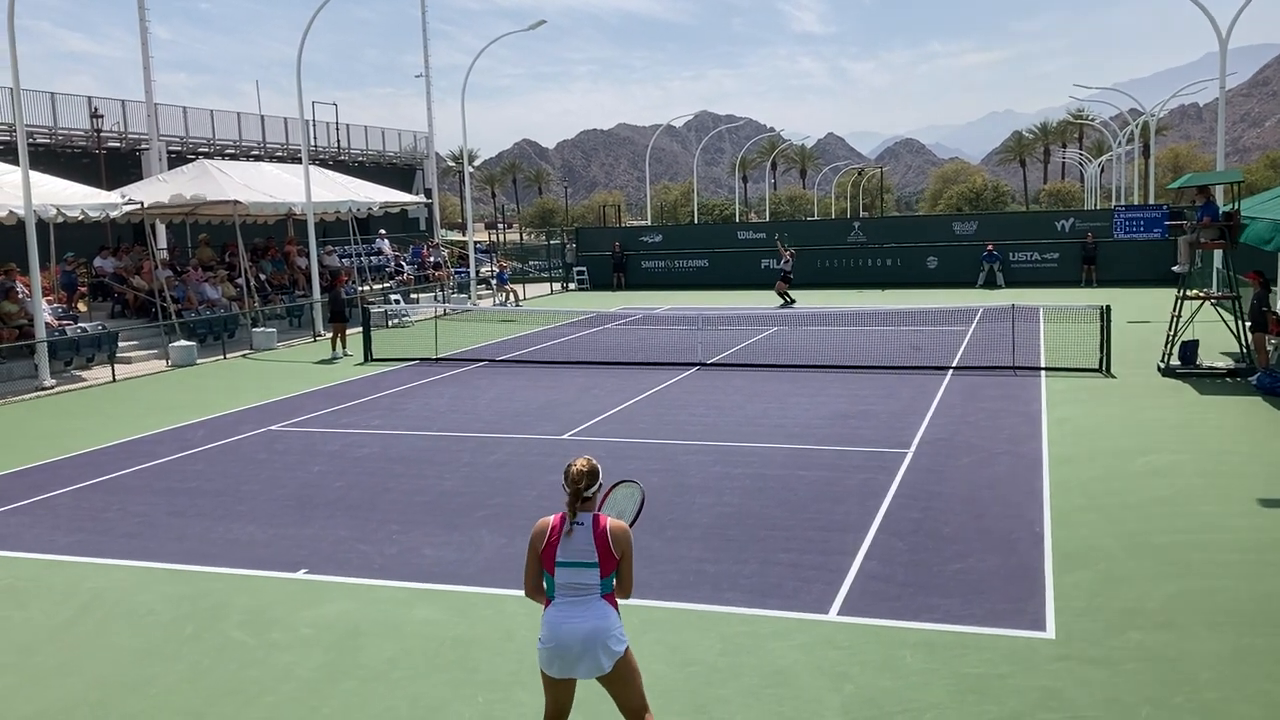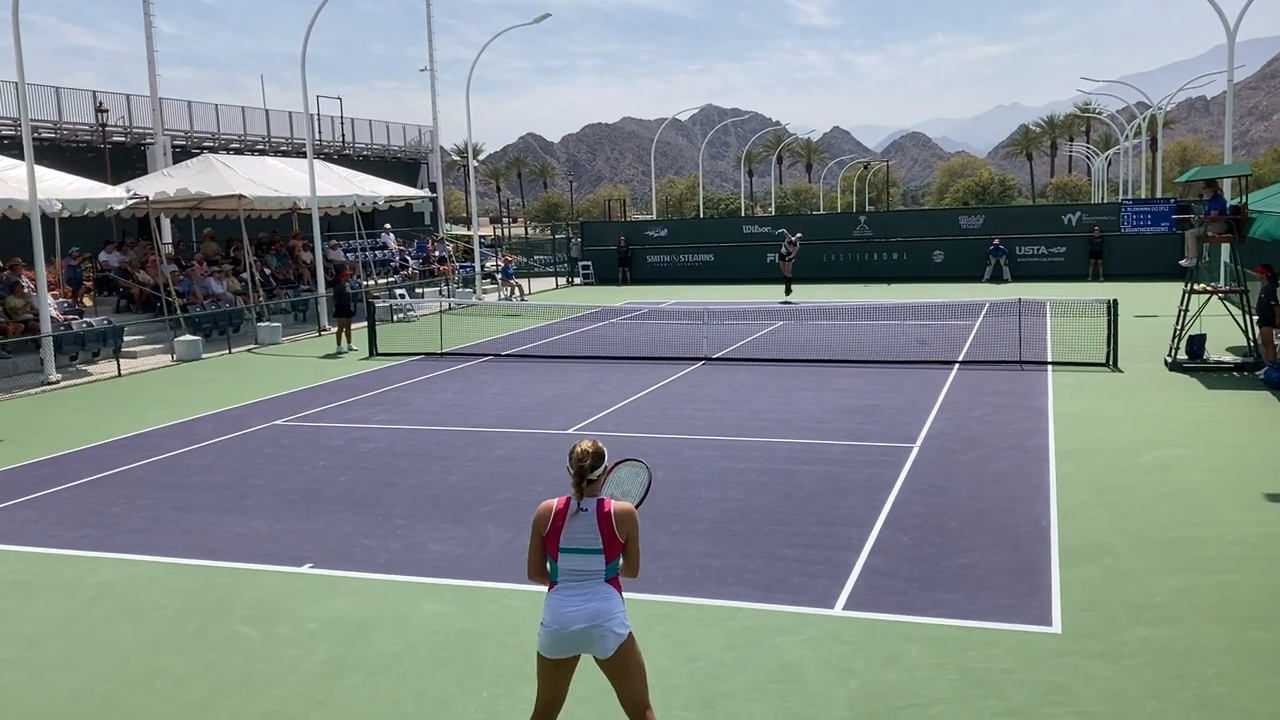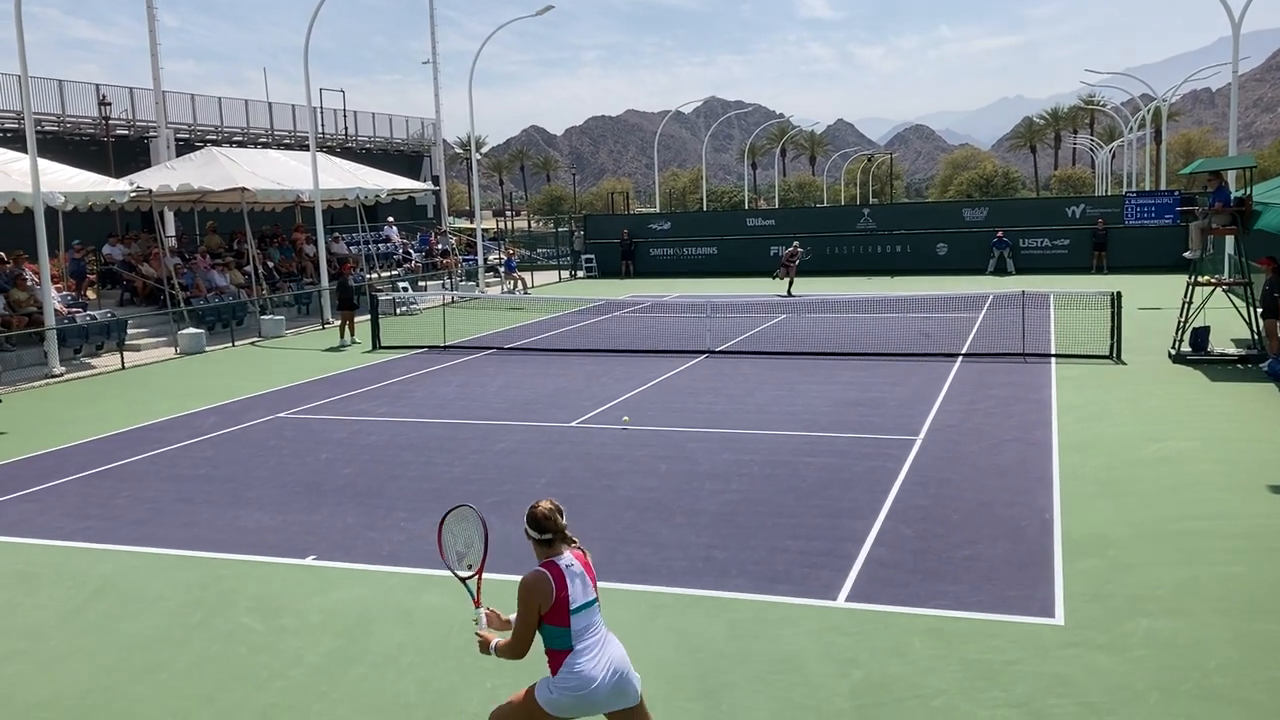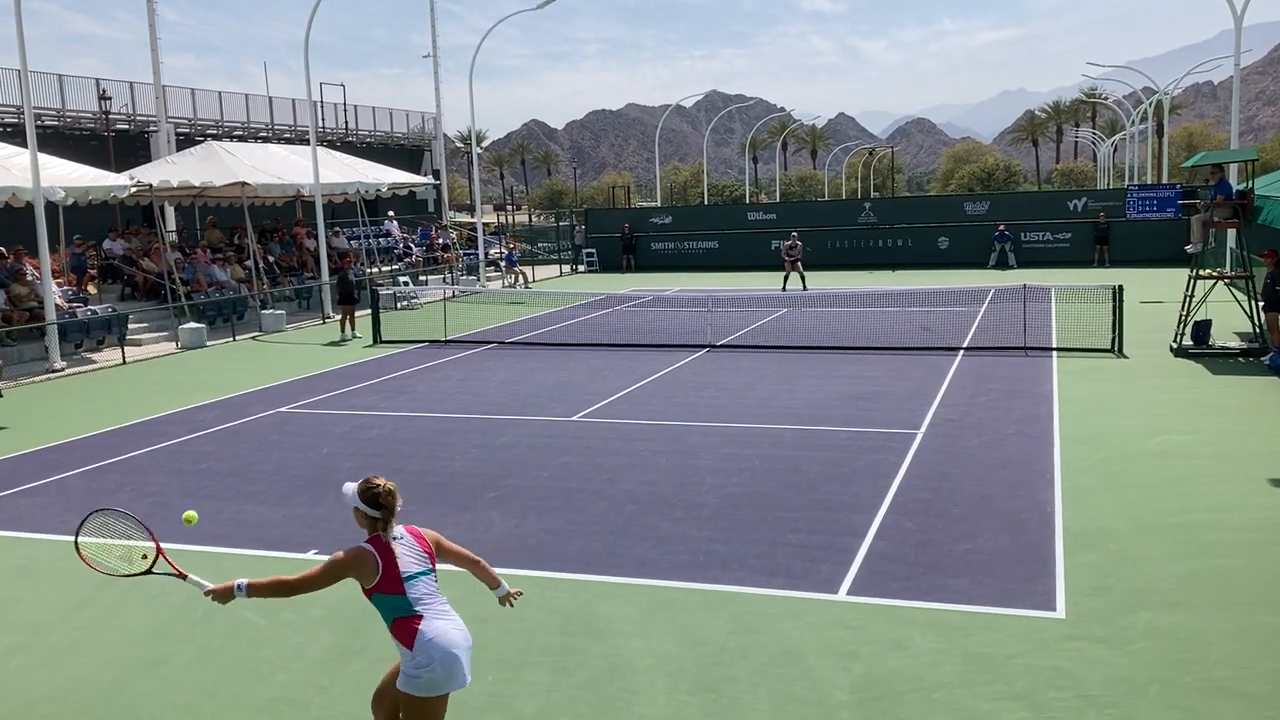
dt=0.4s
person 1, frame 1
left shoulder: (543, 529)
right shoulder: (618, 531)
left elbow: (532, 590)
right elbow: (625, 592)
left hip: (555, 633)
right hip: (603, 632)
person 1, frame 2
left shoulder: (546, 513)
right shoulder: (623, 514)
left elbow: (535, 574)
right elbow: (632, 571)
left hip: (558, 620)
right hip: (606, 620)
person 1, frame 3
left shoulder: (535, 582)
right shoulder: (582, 559)
left elbow: (518, 650)
left wrist: (492, 644)
right wrist: (514, 621)
left hip: (575, 688)
right hip: (618, 671)
person 1, frame 4
left shoulder: (362, 556)
right shoulder: (420, 536)
left elbow: (295, 585)
right elbow: (474, 562)
left wrist: (239, 588)
right wrist: (502, 590)
left hip: (430, 653)
right hip: (455, 637)
